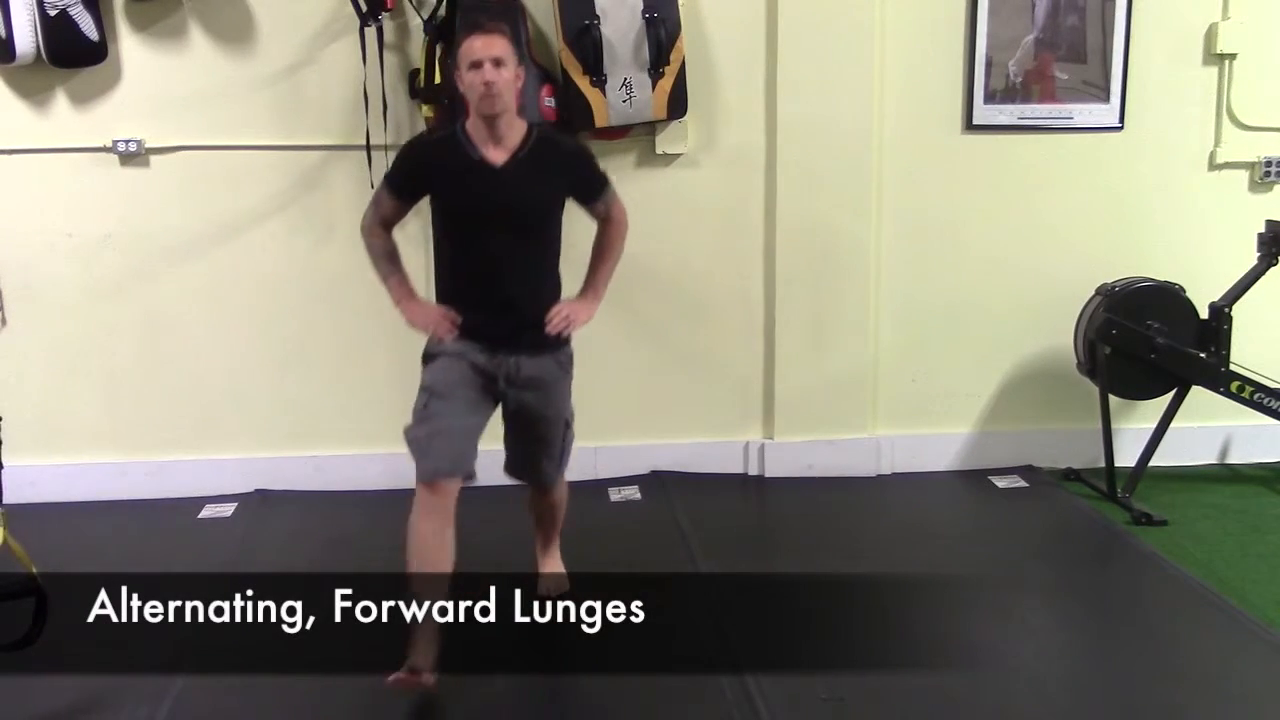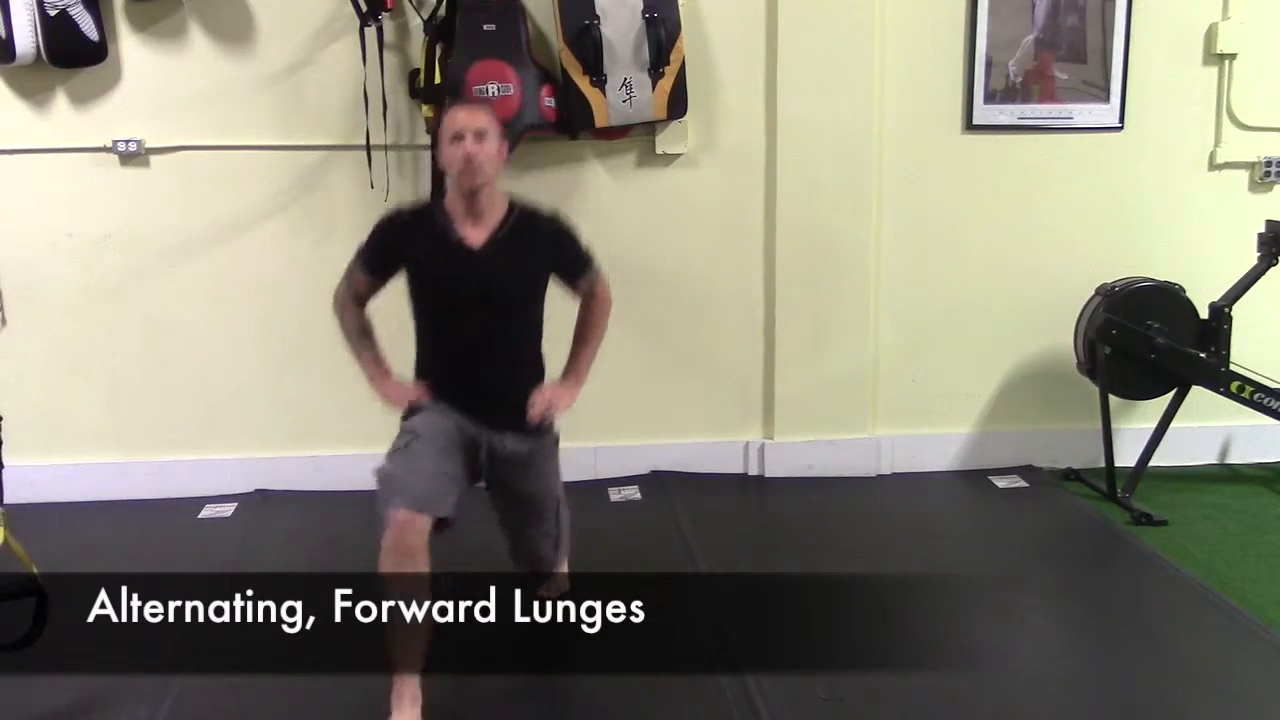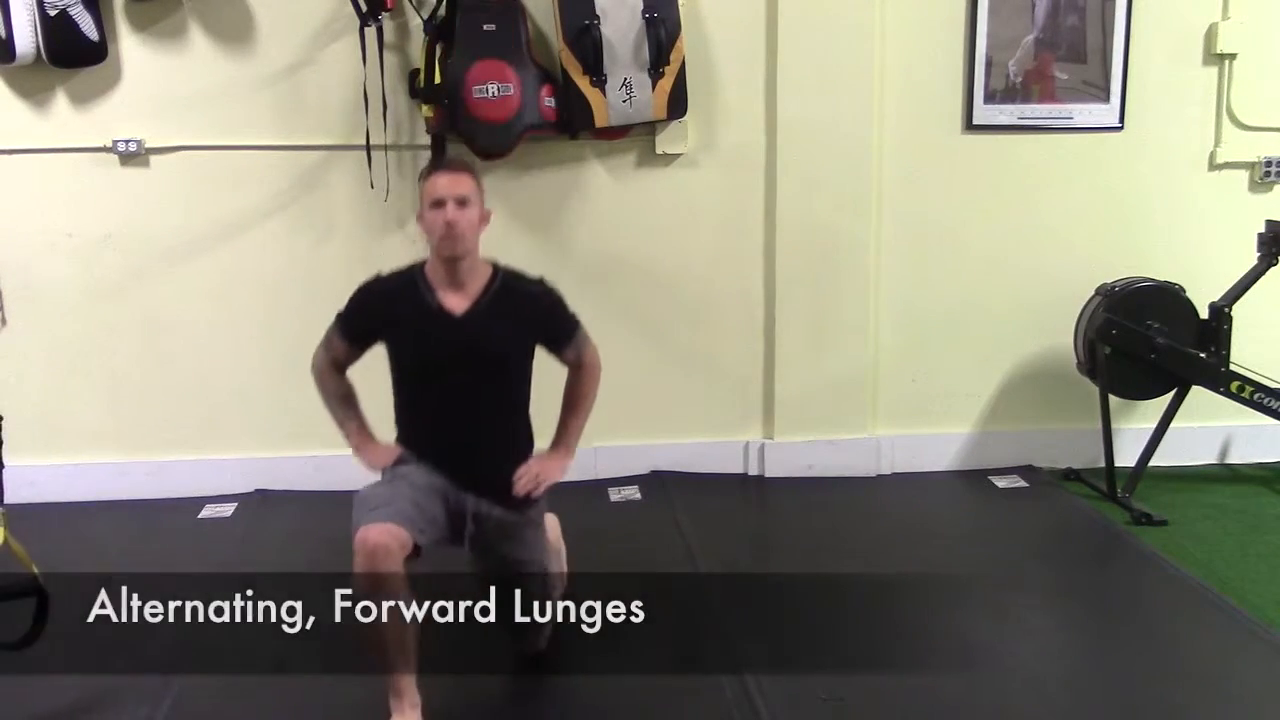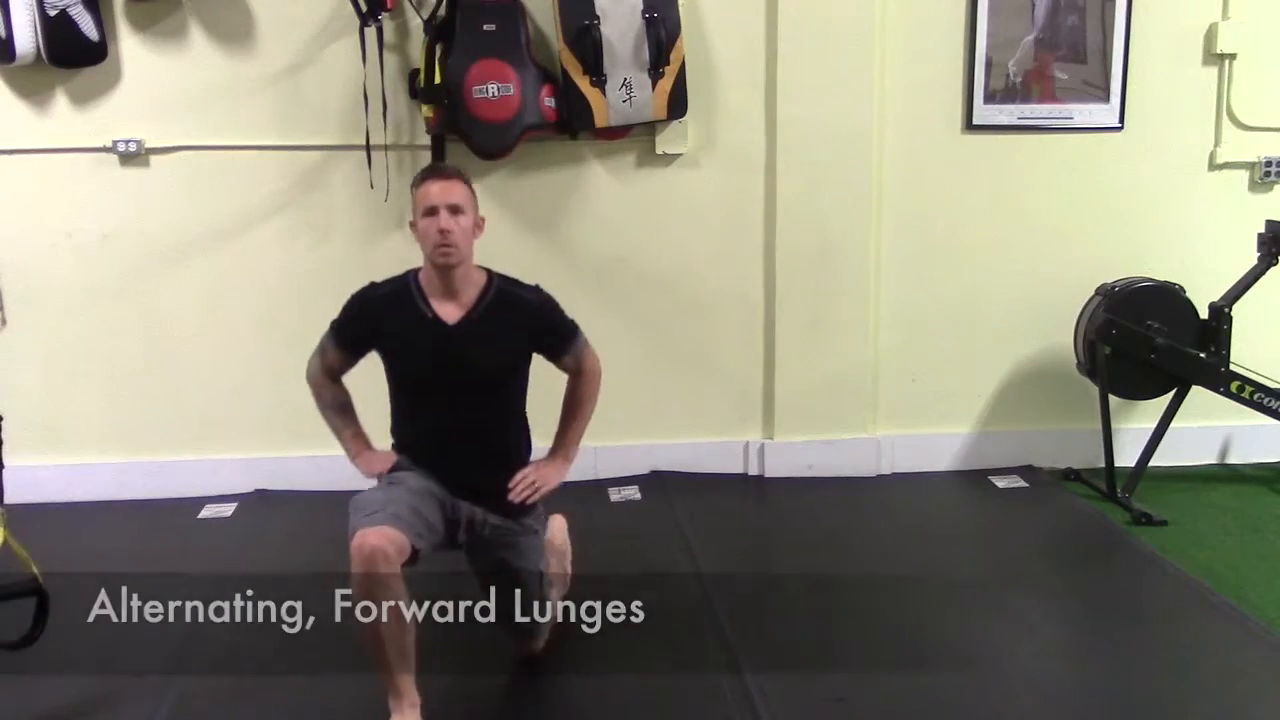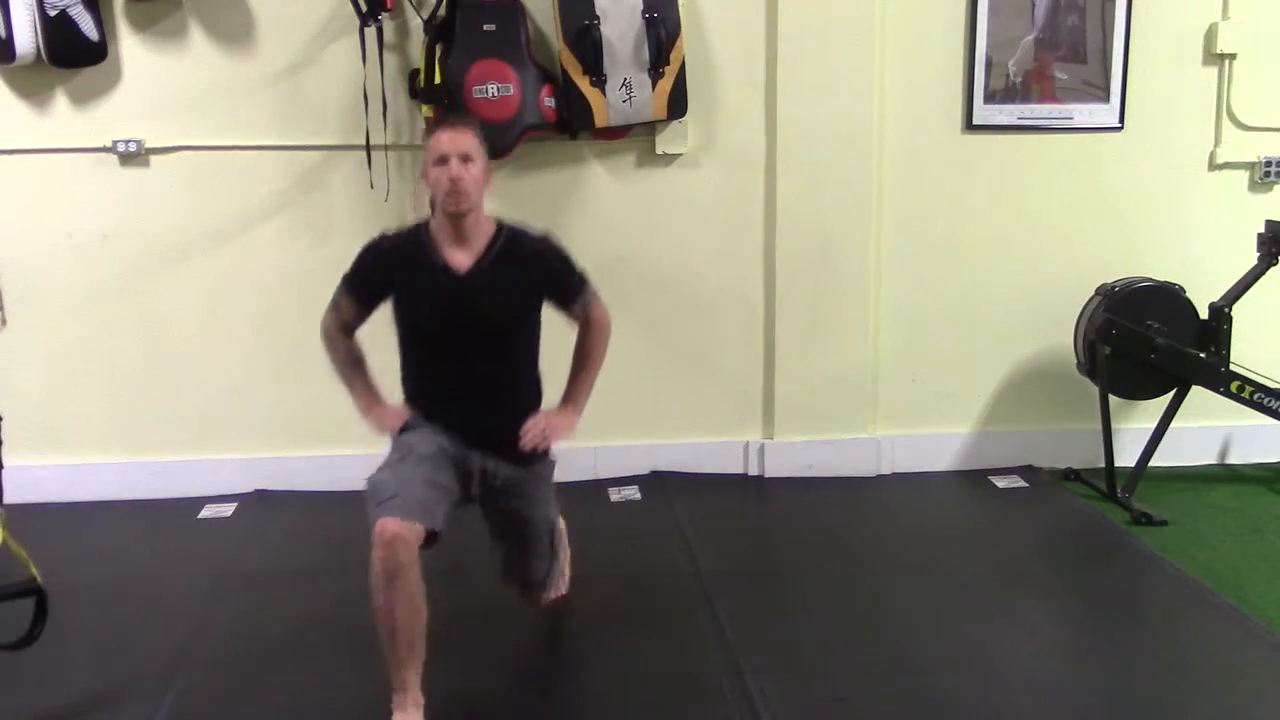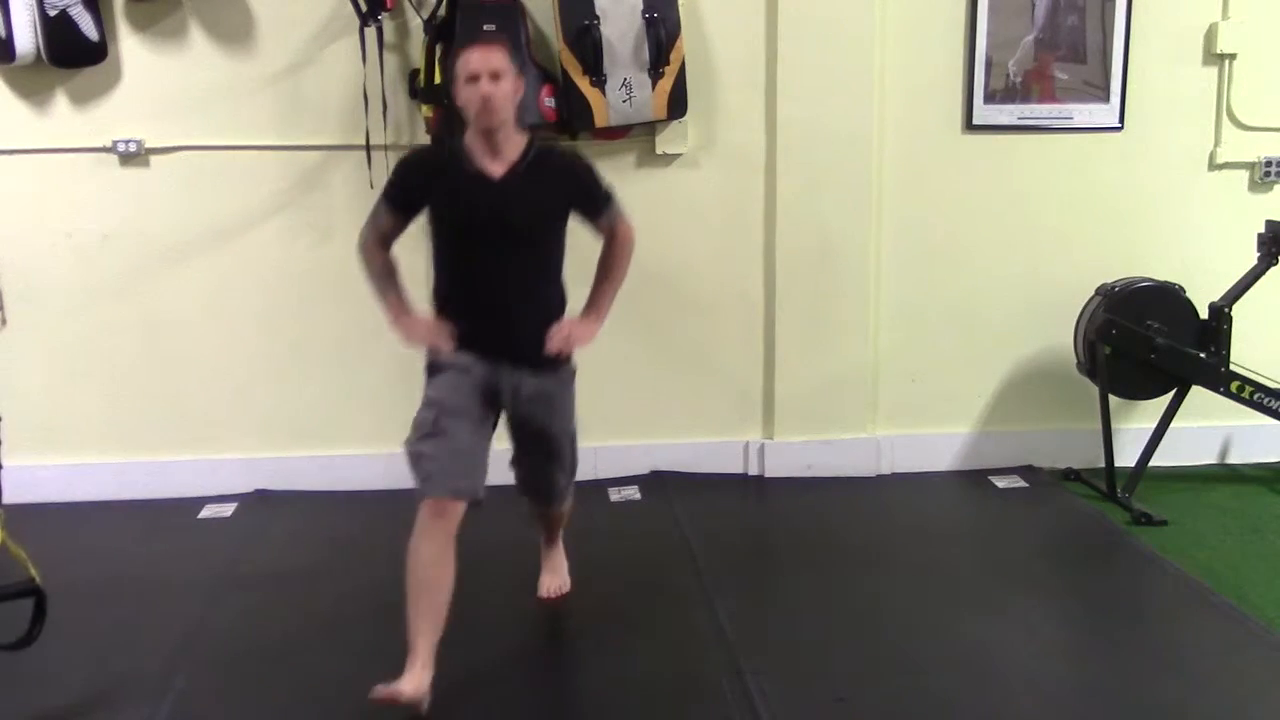
dt=0.2s
person 1, frame 1
left shoulder: (560, 154)
right shoulder: (430, 154)
left elbow: (614, 219)
right elbow: (375, 225)
left wrist: (590, 298)
right wrist: (408, 302)
left hip: (540, 347)
right hip: (461, 346)
left knee: (546, 477)
right knee: (436, 482)
left ankle: (549, 550)
right ankle: (426, 645)
person 1, frame 2
left shoulder: (544, 233)
right shoulder: (406, 230)
left elbow: (598, 295)
right elbow: (348, 298)
left wrist: (571, 381)
right wrist: (384, 378)
left hip: (521, 423)
right hip: (441, 414)
left knee: (544, 571)
right knee: (403, 528)
left ankle: (552, 535)
person 1, frame 3
left shoulder: (529, 300)
right shoulder: (385, 298)
left elbow: (586, 363)
right elbow: (326, 364)
left wrist: (560, 453)
right wrist: (365, 442)
left hip: (506, 487)
right hip: (423, 471)
left knee: (534, 632)
right knee: (375, 544)
left ankle: (546, 538)
person 1, frame 4
left shoulder: (524, 306)
right shoulder: (380, 305)
left elbow: (587, 370)
right elbow: (321, 371)
left wrist: (559, 461)
right wrist: (361, 449)
left hip: (504, 492)
right hip: (419, 476)
left knee: (532, 638)
right knee: (371, 549)
left ankle: (549, 535)
person 1, frame 5
left shoulder: (533, 255)
right shoulder: (392, 255)
left elbow: (596, 322)
right elbow: (335, 326)
left wrist: (569, 410)
right wrist: (373, 402)
left hip: (515, 443)
right hip: (431, 435)
left knee: (533, 574)
right knee: (393, 538)
left ankle: (555, 535)
person 1, frame 6
left shoulder: (562, 169)
right shoulder: (427, 167)
left elbow: (620, 236)
right elbow: (373, 241)
left wrist: (593, 317)
right wrist: (404, 317)
left hip: (541, 361)
right hip: (462, 357)
left knee: (550, 492)
right knee: (440, 503)
left ankle: (554, 548)
right ankle: (418, 669)
